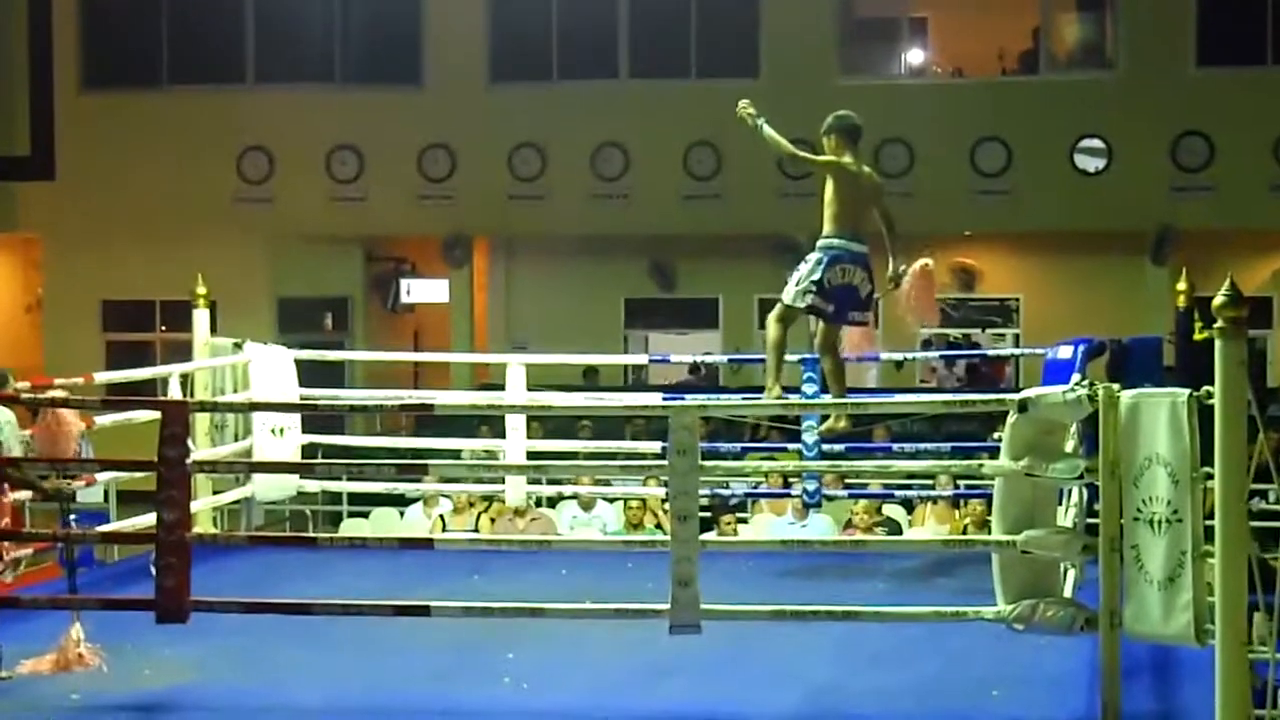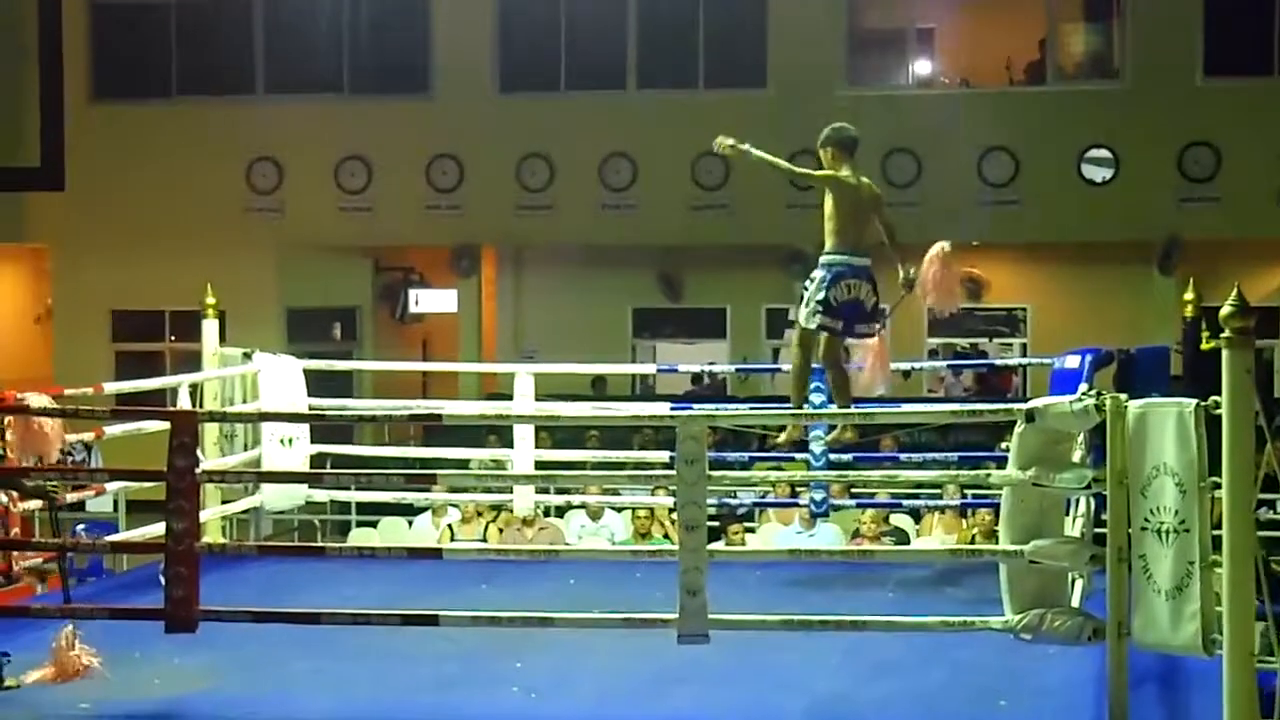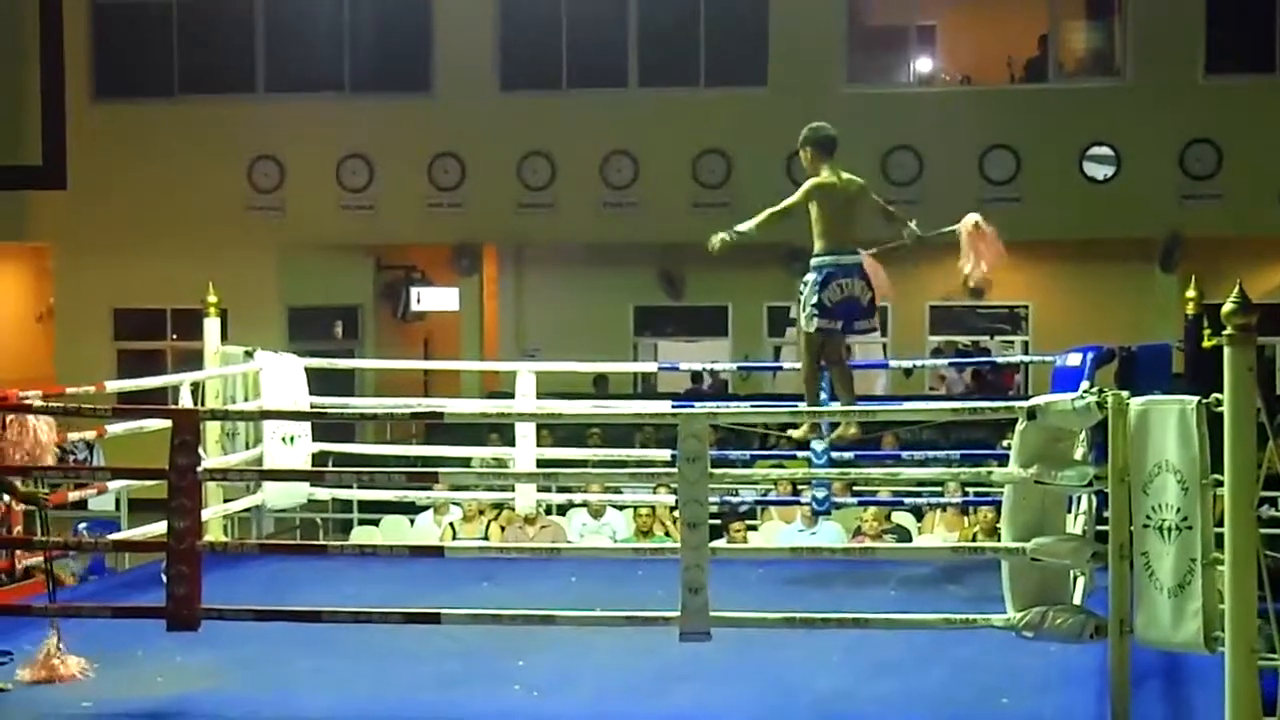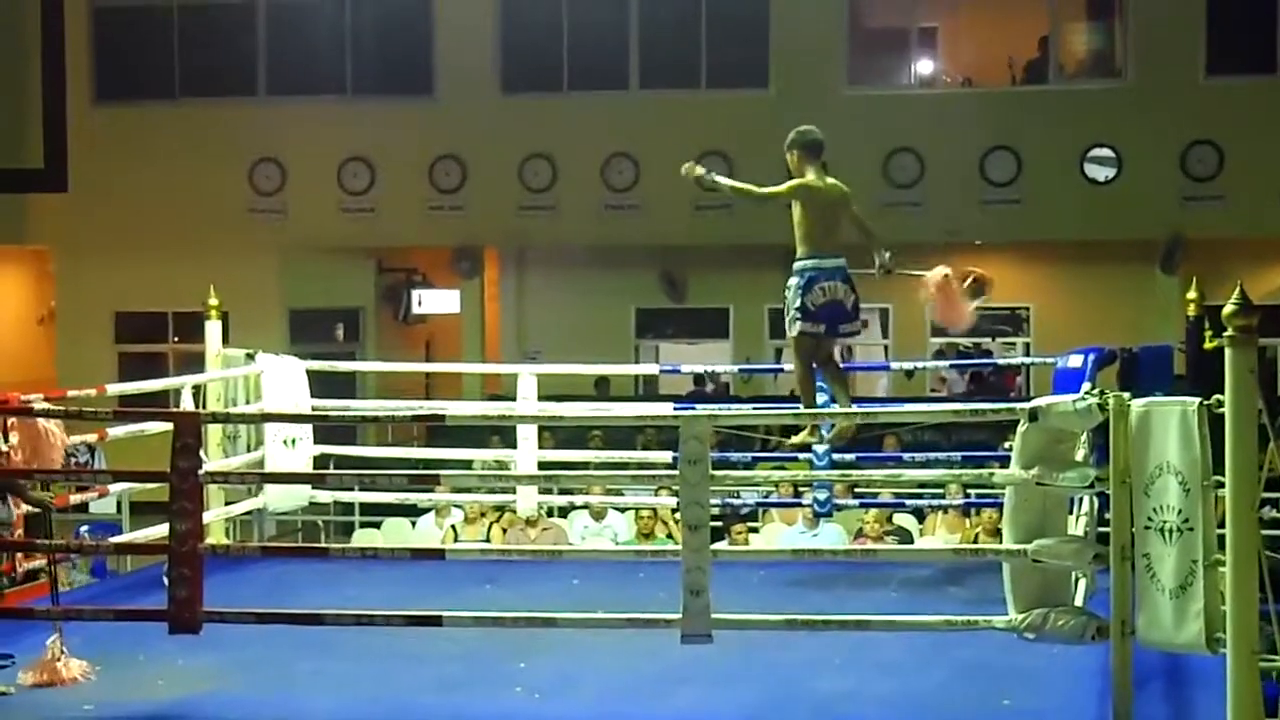
dt=0.4s
person 1, frame 1
left shoulder: (837, 167)
right shoulder: (872, 179)
left elbow: (793, 153)
right elbow: (886, 223)
left wrist: (758, 122)
right wrist: (892, 263)
left hip: (831, 256)
right hip: (857, 261)
left knee: (778, 318)
right knee: (827, 342)
left ankle: (773, 386)
right ankle: (839, 415)
person 1, frame 2
left shoulder: (835, 180)
right shoulder: (872, 190)
left elbow: (790, 171)
right elbow: (887, 233)
left wrist: (745, 150)
right wrist: (903, 267)
left hip: (835, 271)
right hip: (861, 274)
left knee: (802, 344)
right knee: (831, 353)
left ankle: (796, 422)
right ankle: (845, 426)
person 1, frame 3
left shoulder: (818, 185)
right shoulder: (855, 184)
left elbow: (781, 212)
right elbow: (884, 208)
left wrist: (736, 232)
right wrist: (907, 227)
left hip: (827, 272)
right hip: (853, 271)
left knee: (810, 351)
right knee: (833, 352)
left ankle: (811, 423)
right ankle: (848, 422)
person 1, frame 4
left shoulder: (802, 187)
right shoulder: (839, 190)
left elbow: (757, 193)
right elbow: (861, 226)
left wrist: (710, 178)
right wrist: (880, 256)
left hip: (810, 276)
right hip: (838, 275)
left knee: (804, 356)
right knee: (824, 356)
left ankle: (812, 428)
right ankle: (847, 412)
